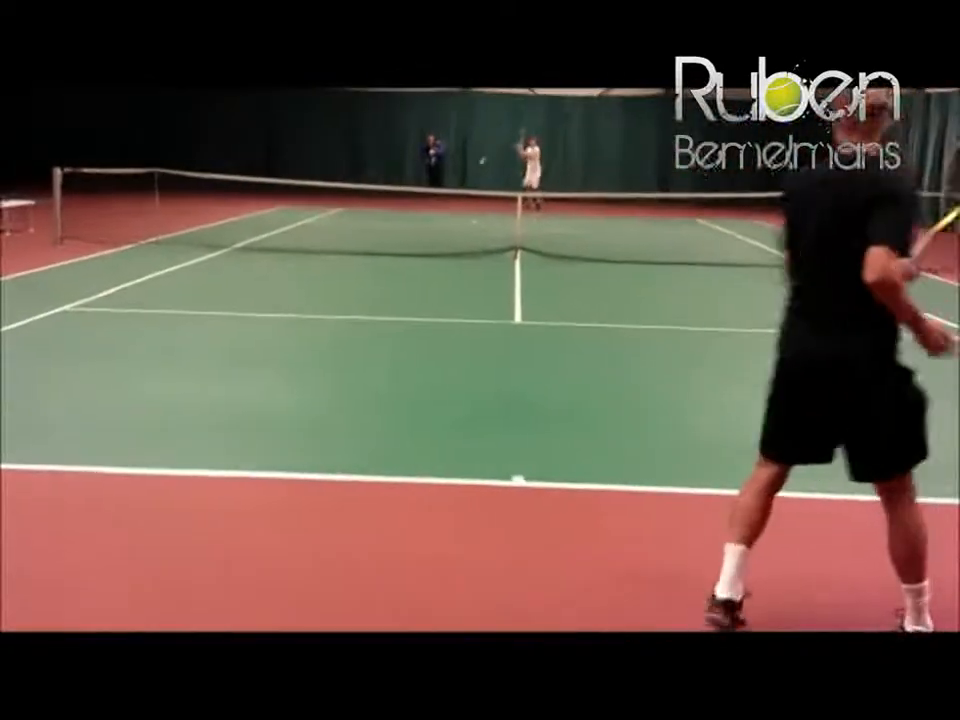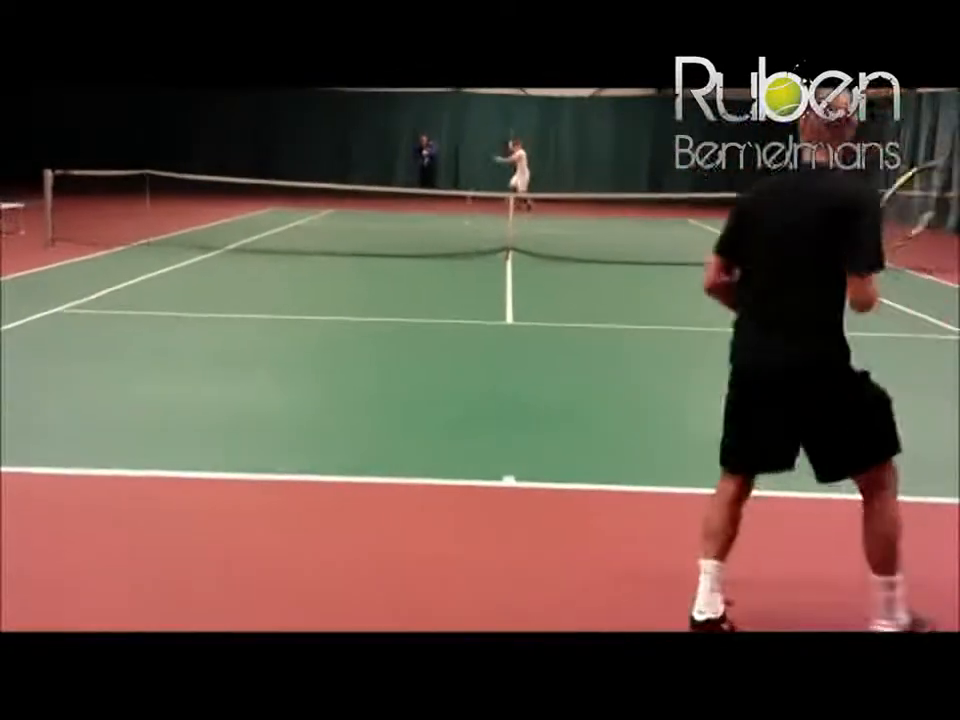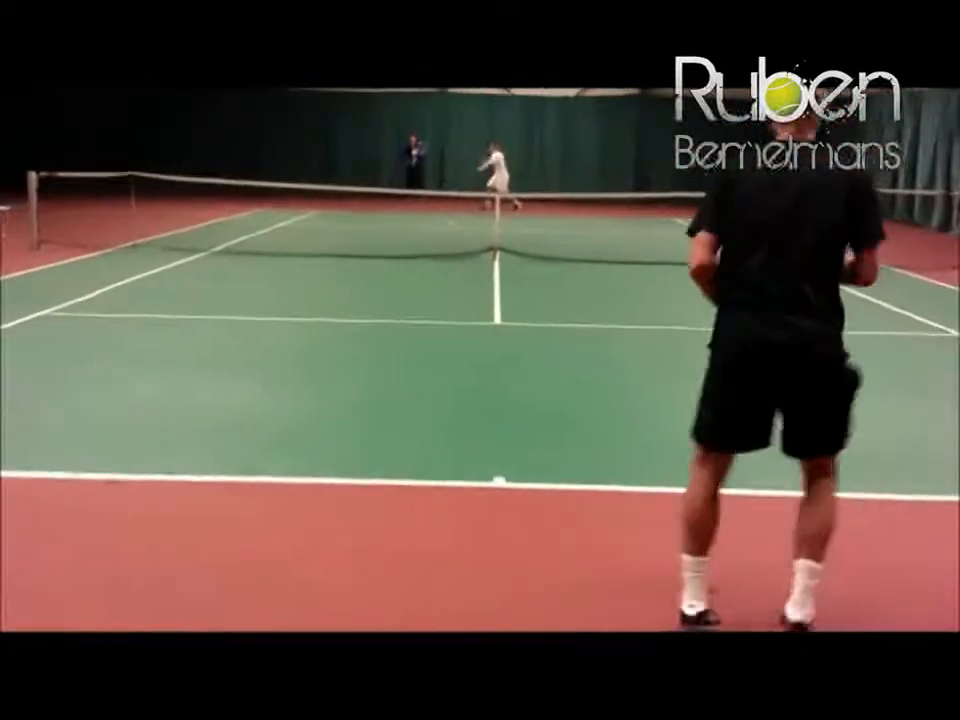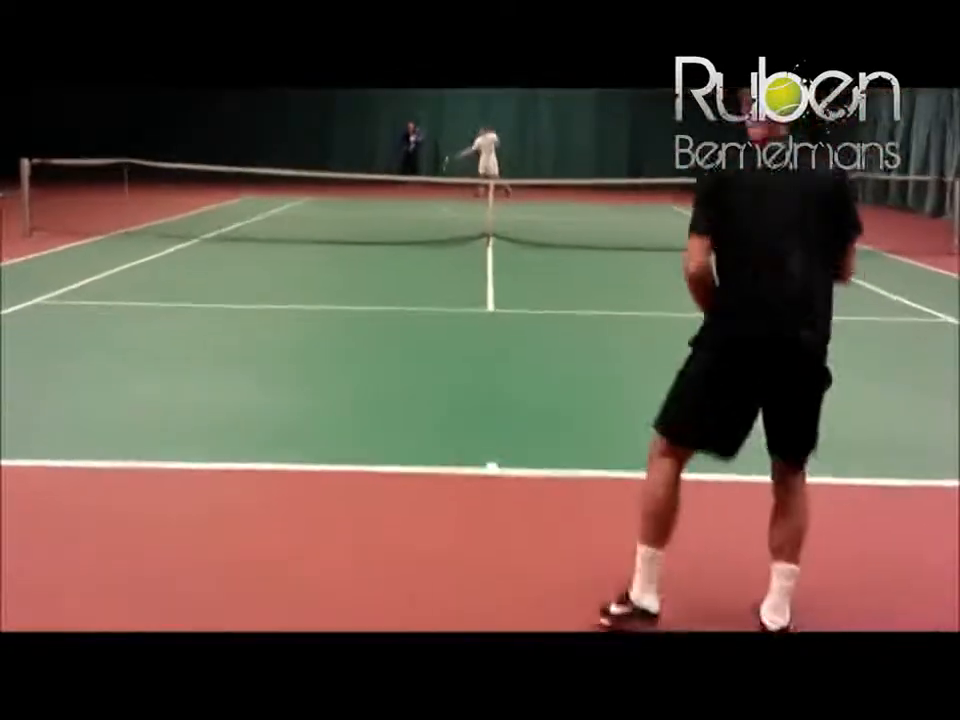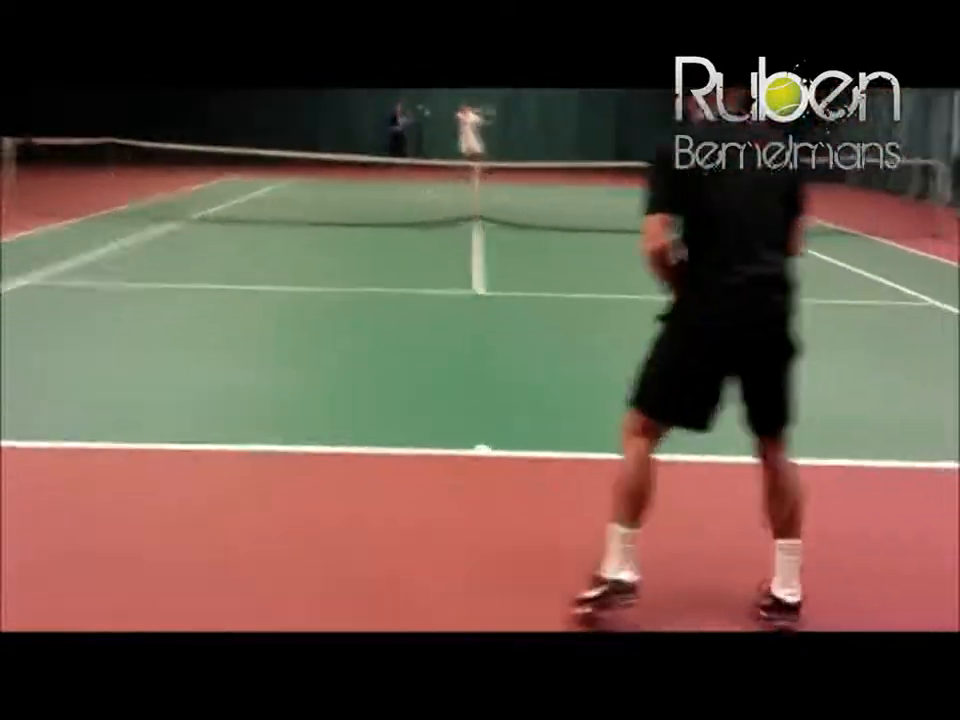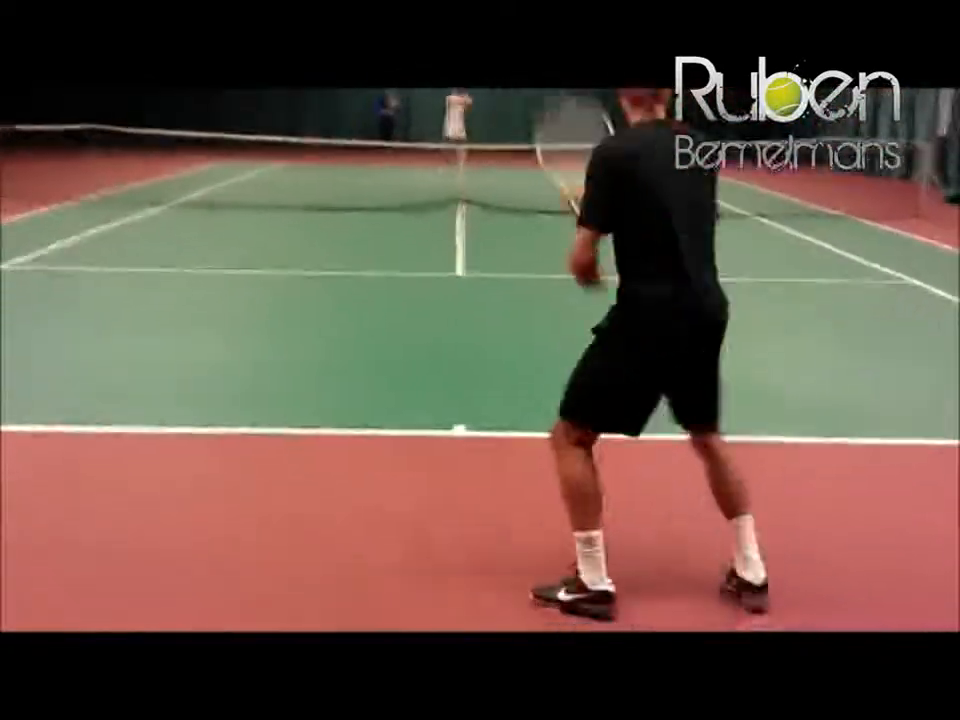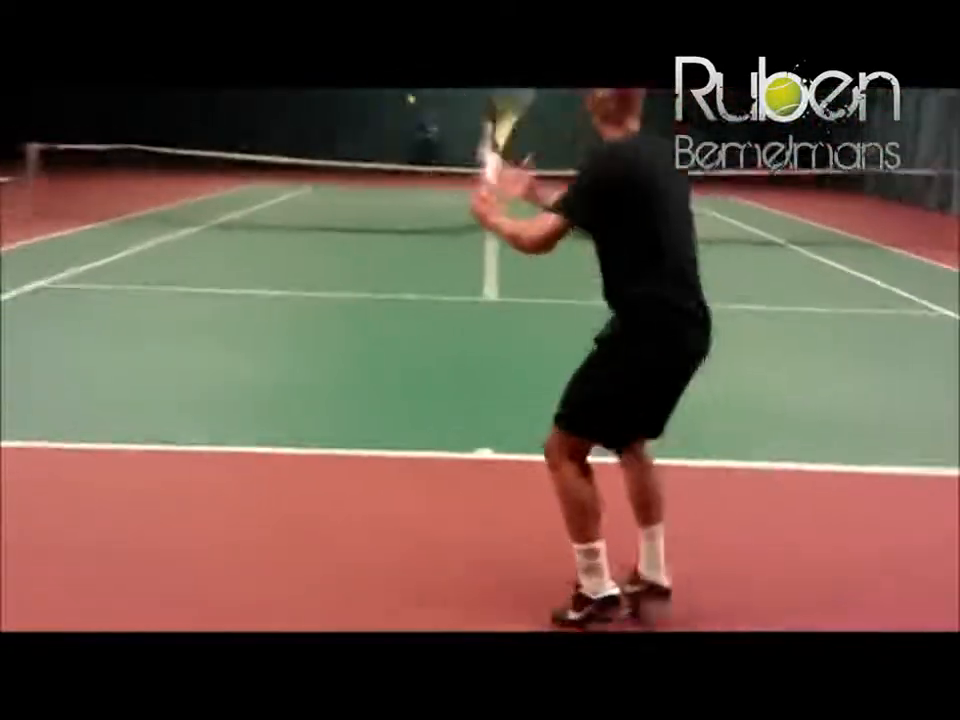
dt=0.2s
person 1, frame 1
left shoulder: (800, 185)
right shoulder: (889, 186)
right elbow: (879, 275)
left hip: (800, 353)
right hip: (866, 359)
left knee: (769, 470)
right knee: (898, 492)
left ankle: (727, 593)
person 1, frame 2
left shoulder: (758, 193)
right shoulder: (856, 196)
left elbow: (715, 281)
right elbow: (859, 296)
right wrist: (871, 296)
left hip: (752, 361)
right hip: (819, 364)
left knee: (734, 483)
right knee: (879, 484)
left ankle: (707, 607)
right ankle: (892, 620)
person 1, frame 3
left shoulder: (735, 174)
right shoulder: (850, 178)
left elbow: (700, 264)
right elbow: (866, 272)
left hip: (741, 339)
right hip: (813, 342)
left knee: (708, 465)
right knee: (820, 476)
left ankle: (694, 605)
right ankle: (801, 611)
person 1, frame 4
left shoulder: (722, 173)
right shoulder: (830, 177)
left elbow: (697, 267)
right elbow: (843, 269)
left hip: (733, 336)
right hip: (803, 346)
left knee: (667, 455)
right knee: (790, 476)
left ankle: (643, 597)
right ankle: (776, 614)
person 1, frame 5
left shoulder: (678, 149)
right shoulder: (776, 146)
left elbow: (657, 247)
right elbow: (792, 244)
left wrist: (685, 291)
left hip: (708, 311)
right hip: (770, 313)
left knee: (640, 431)
right knee: (773, 447)
left ankle: (618, 573)
right ankle: (785, 591)
person 1, frame 6
left shoulder: (613, 152)
left elbow: (582, 259)
left wrist: (585, 274)
left hip: (645, 318)
right hip: (705, 311)
left knee: (570, 437)
right knee: (707, 438)
left ankle: (593, 582)
right ankle: (751, 571)
person 1, frame 7
left shoulder: (611, 161)
right shoulder: (661, 155)
left elbow: (540, 239)
left wrist: (490, 214)
right wrist: (537, 191)
left hip: (643, 330)
right hip: (685, 327)
left knee: (564, 451)
right knee: (630, 444)
left ankle: (597, 592)
right ankle: (653, 574)
